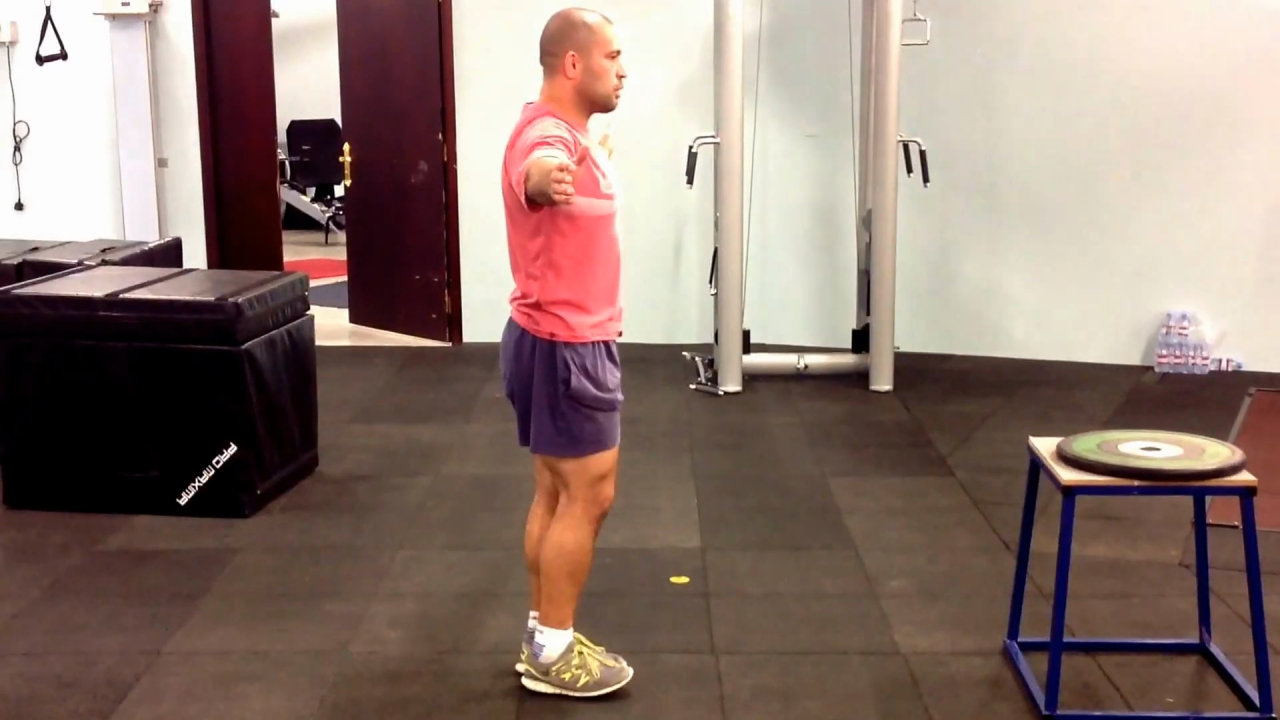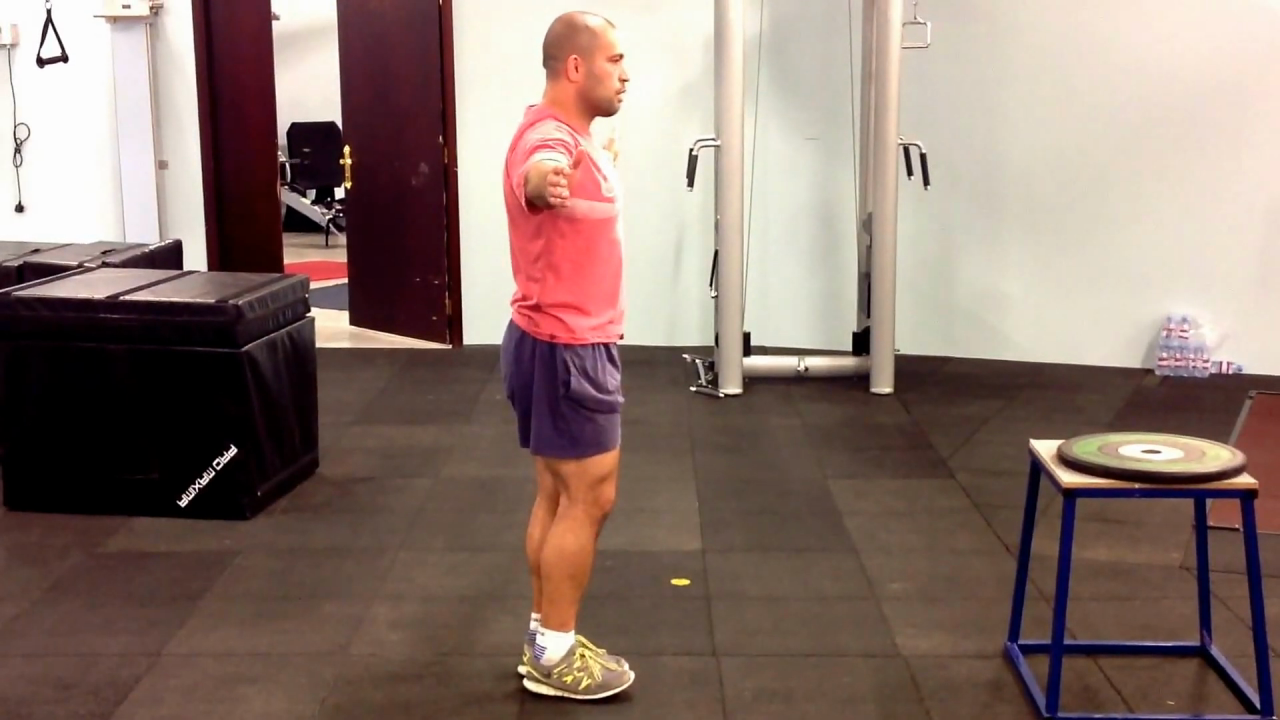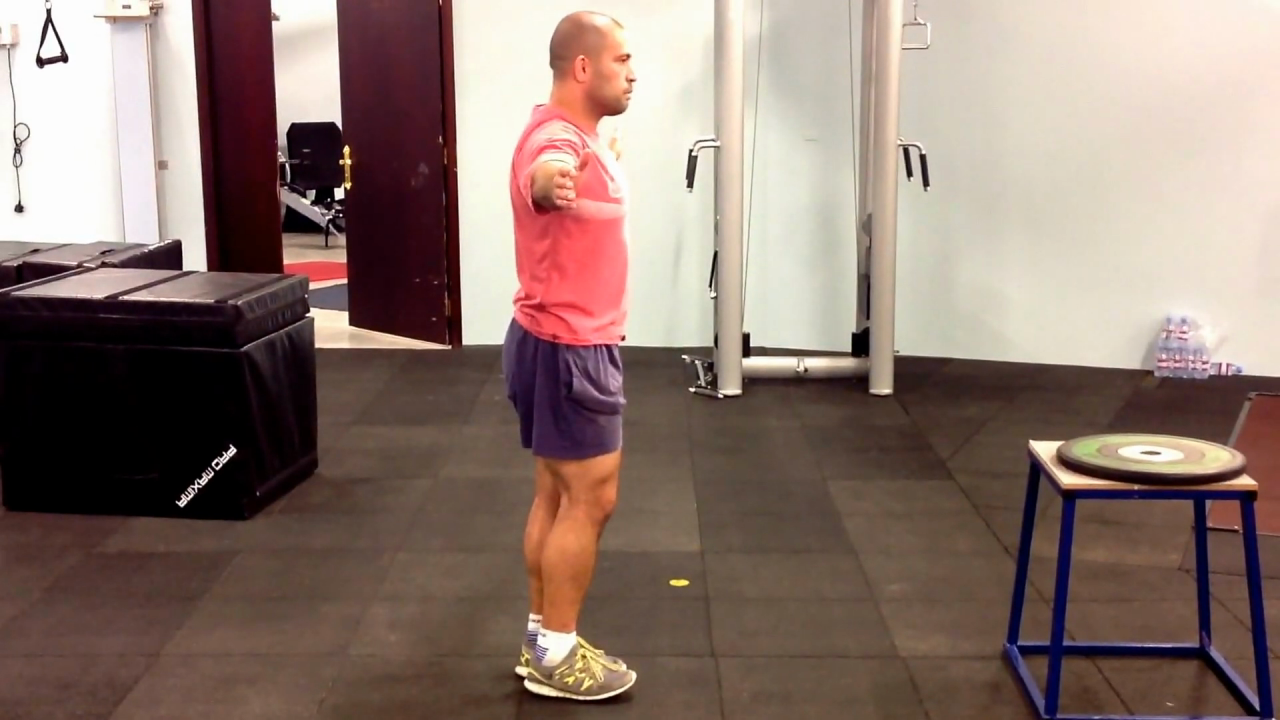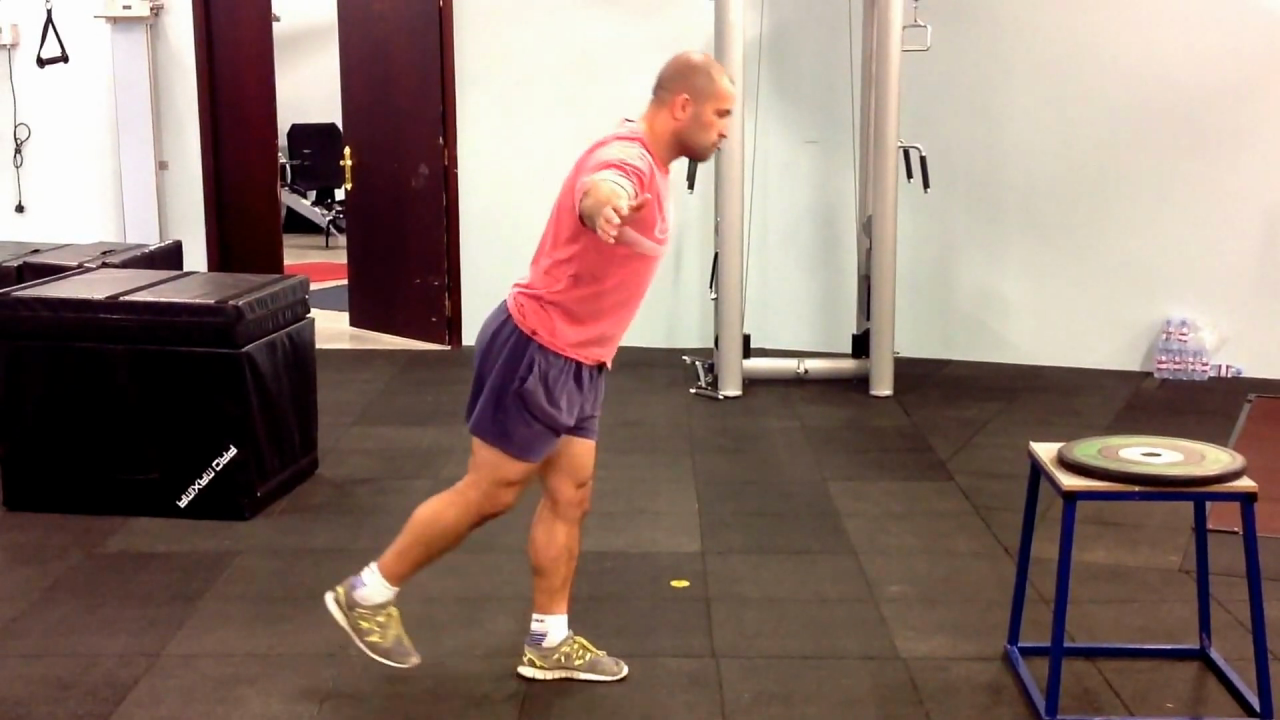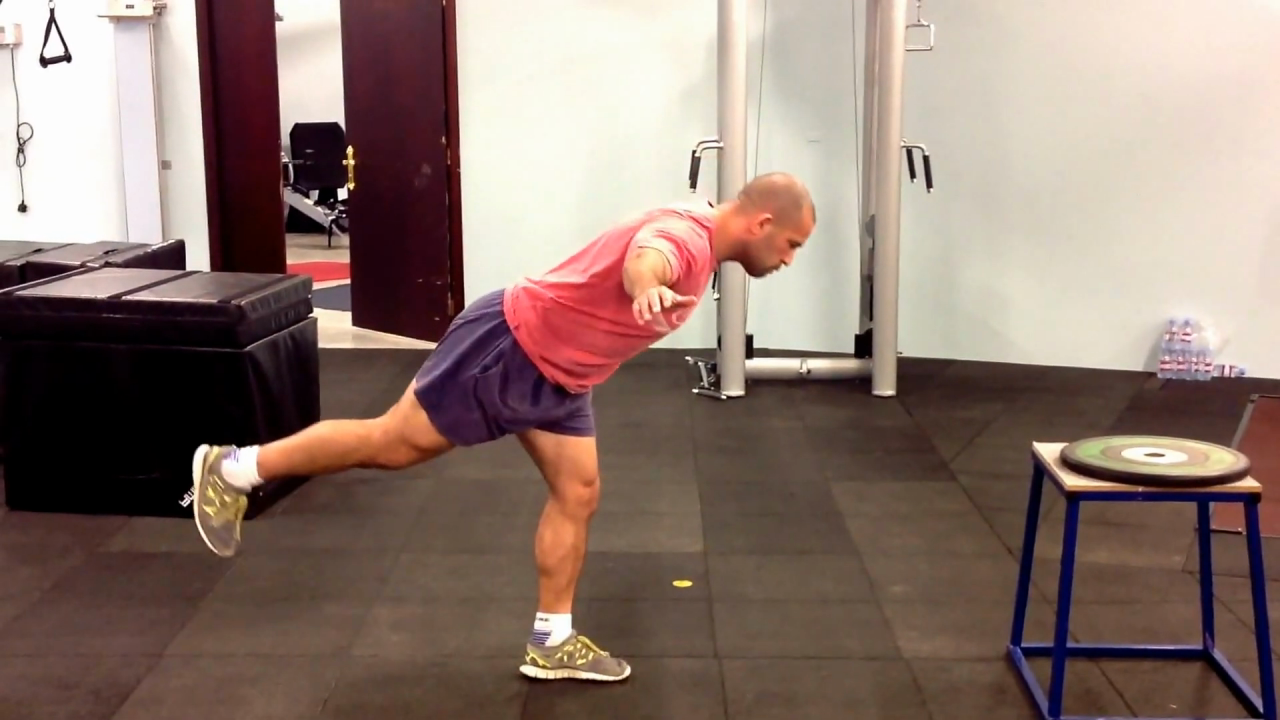
dt=1s
person 1, frame 1
left shoulder: (567, 134)
right shoulder: (548, 136)
right elbow: (537, 171)
left wrist: (591, 161)
right wrist: (547, 179)
left hip: (563, 339)
right hip: (564, 346)
left knee: (557, 493)
right knee: (588, 496)
left ankle: (544, 637)
right ankle: (551, 652)
person 1, frame 2
left shoulder: (570, 136)
right shoulder: (549, 139)
right elbow: (534, 176)
left wrist: (599, 164)
right wrist: (544, 184)
left hip: (567, 342)
right hip: (565, 349)
left knee: (559, 495)
right knee: (588, 498)
left ankle: (546, 639)
right ankle: (554, 654)
person 1, frame 3
left shoulder: (578, 135)
right shoulder: (557, 140)
right elbow: (543, 178)
right wrist: (550, 184)
left hip: (572, 343)
right hip: (566, 350)
left knee: (559, 497)
right knee: (589, 501)
left ankle: (546, 640)
right ankle: (553, 655)
person 1, frame 4
left shoulder: (647, 159)
right shoulder: (626, 159)
right elbow: (599, 186)
right wrist: (605, 202)
left hip: (575, 359)
right hip: (536, 351)
left knee: (570, 497)
right knee: (487, 494)
left ankle: (549, 643)
right ankle: (364, 594)
person 1, frame 5
left shoulder: (702, 235)
right shoulder: (687, 237)
right elbow: (646, 254)
right wrist: (648, 285)
left hip: (556, 371)
right hip: (510, 348)
left knee: (577, 494)
right knee: (393, 444)
left ankle: (551, 645)
right ankle: (235, 470)
